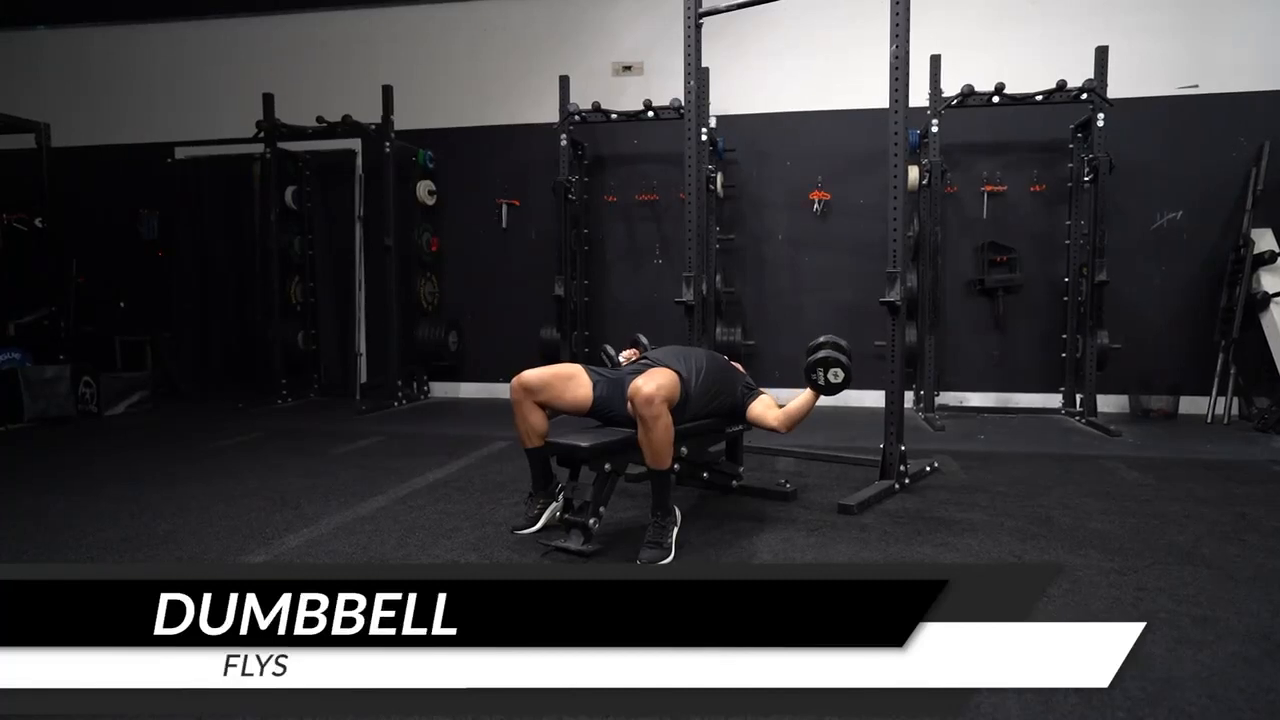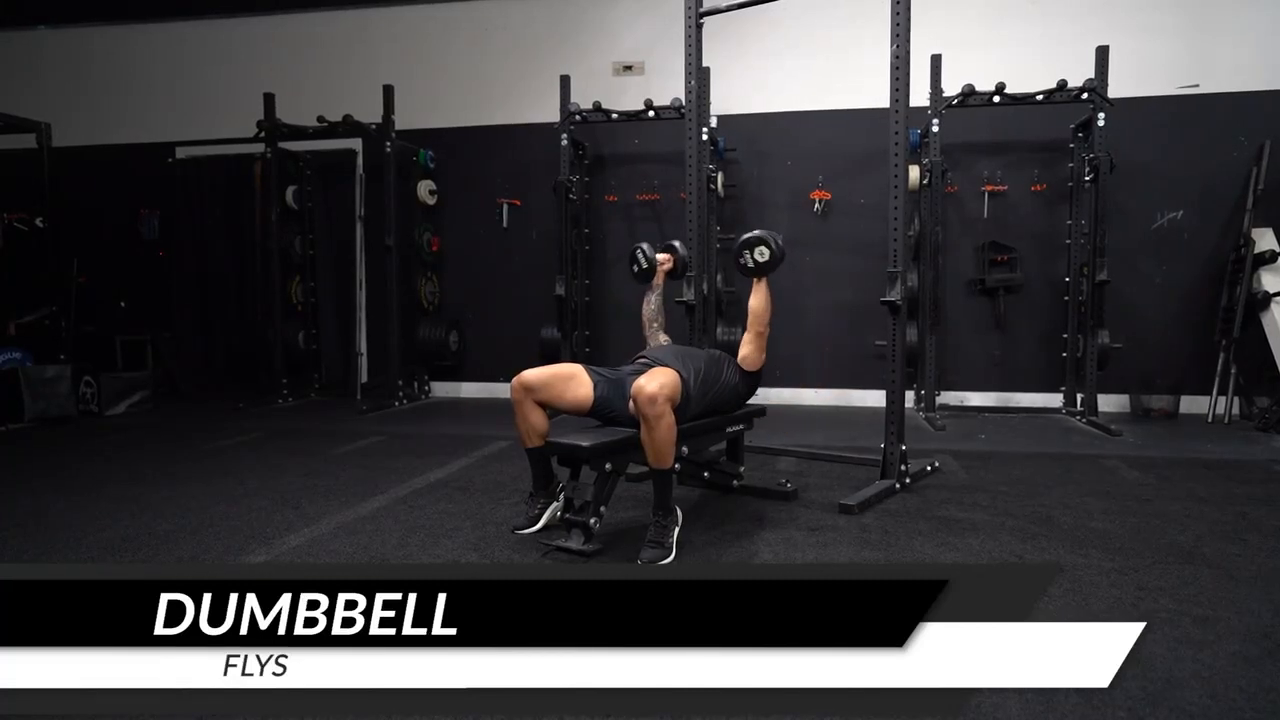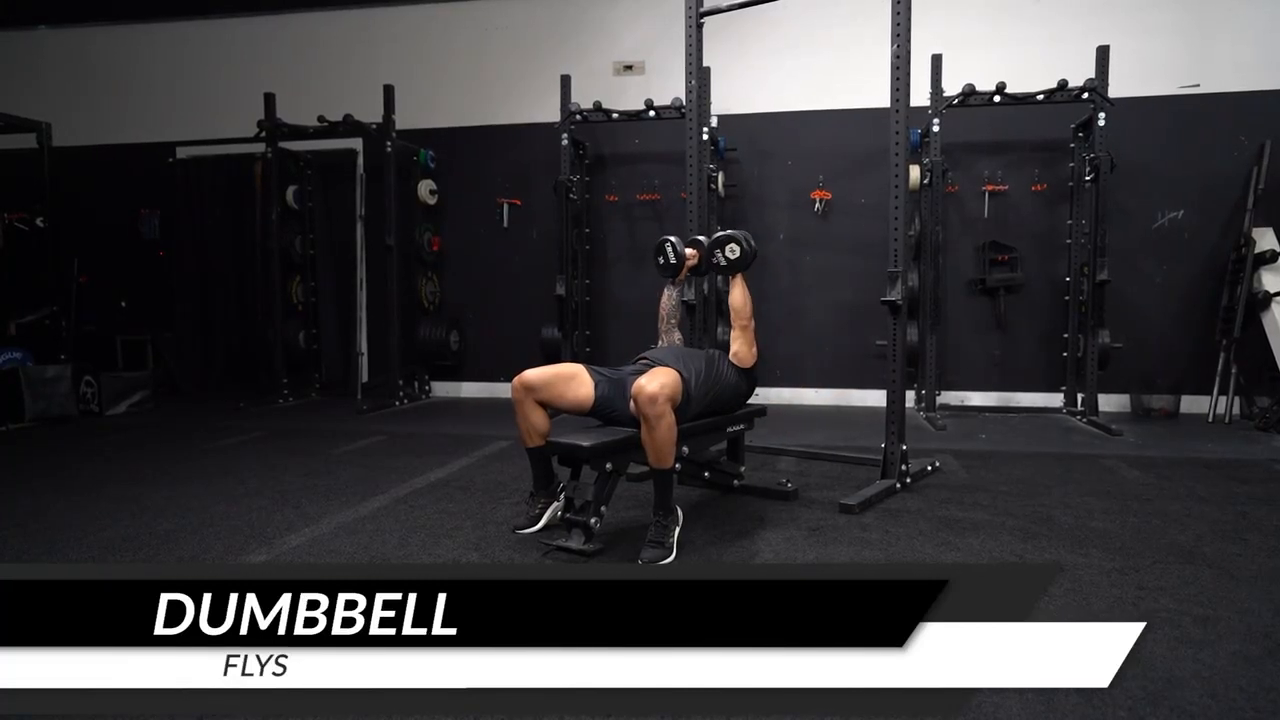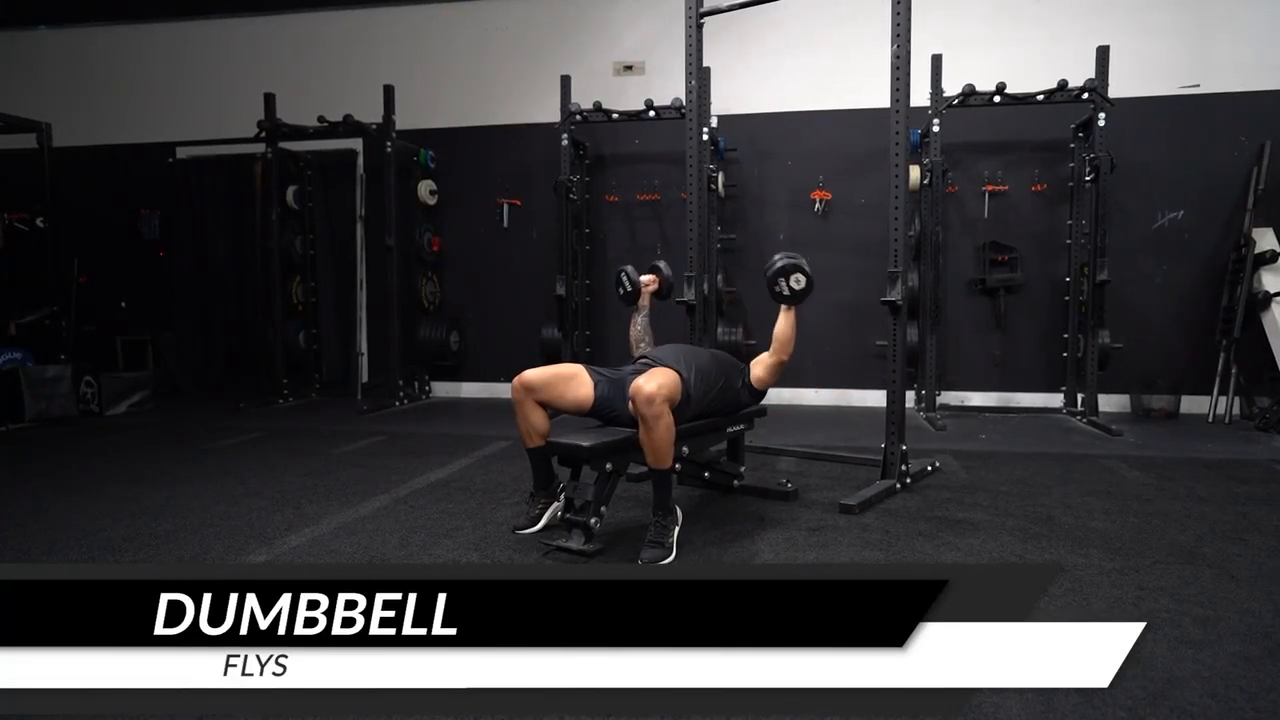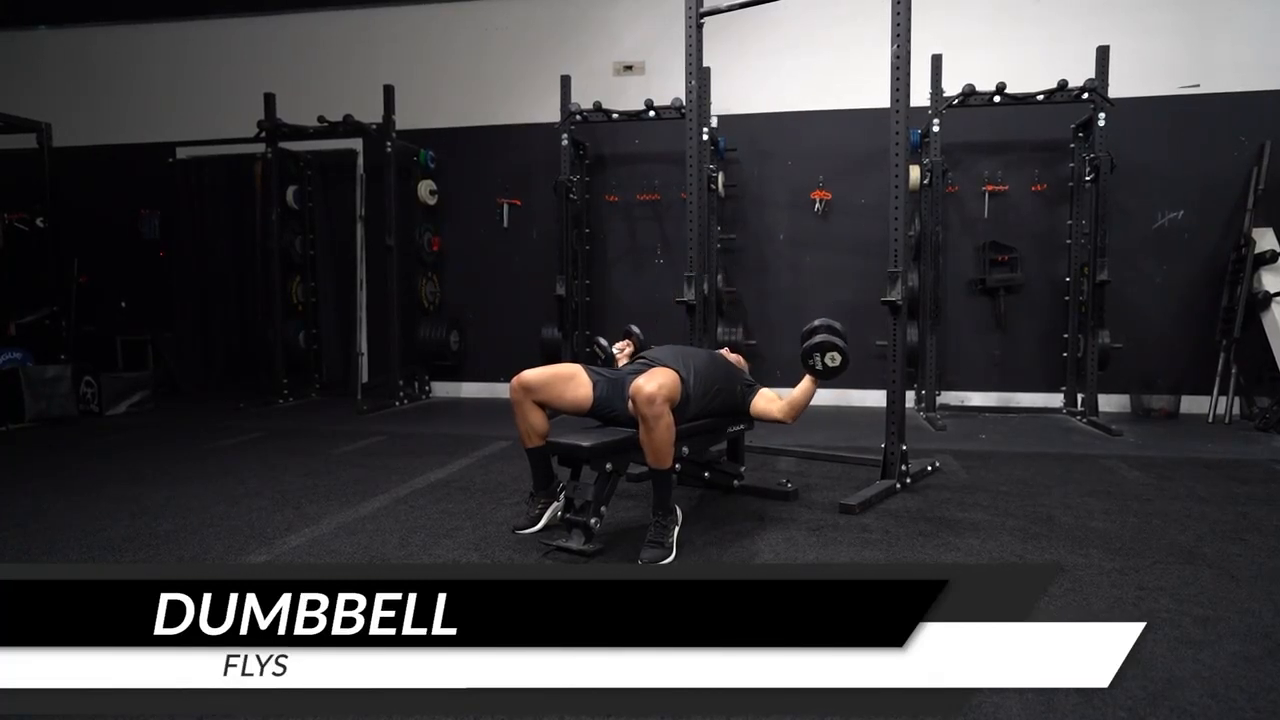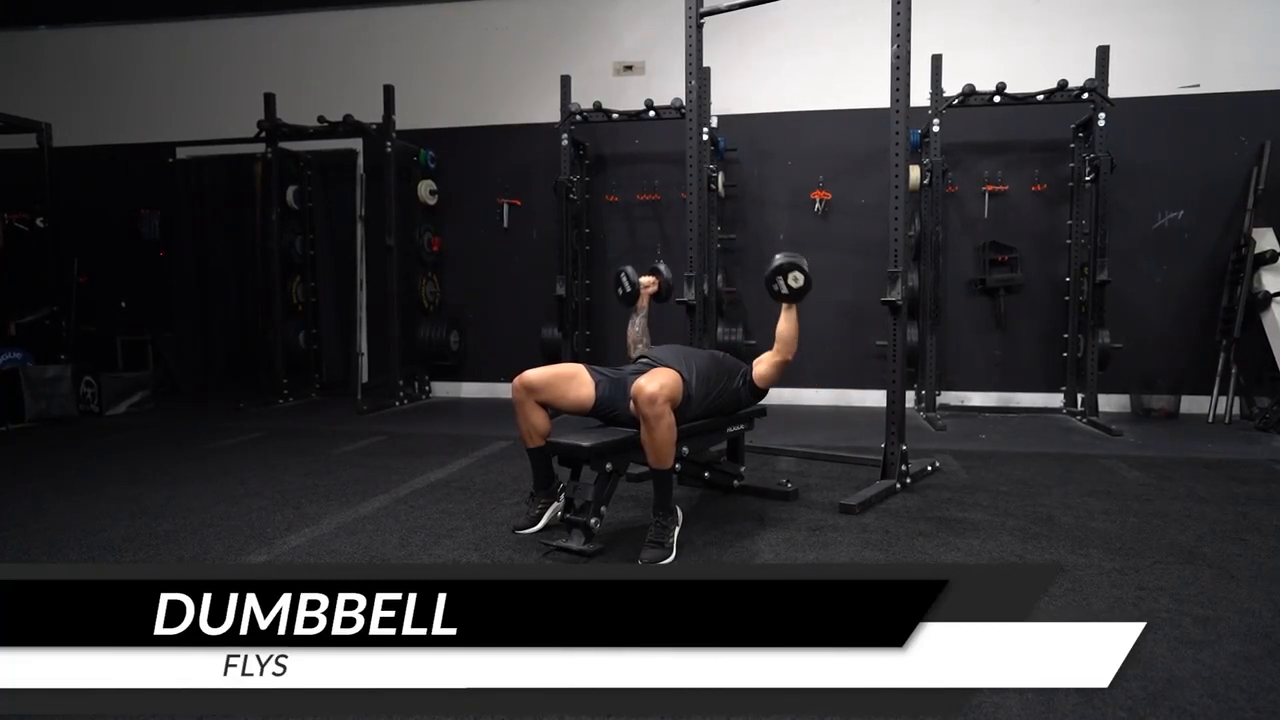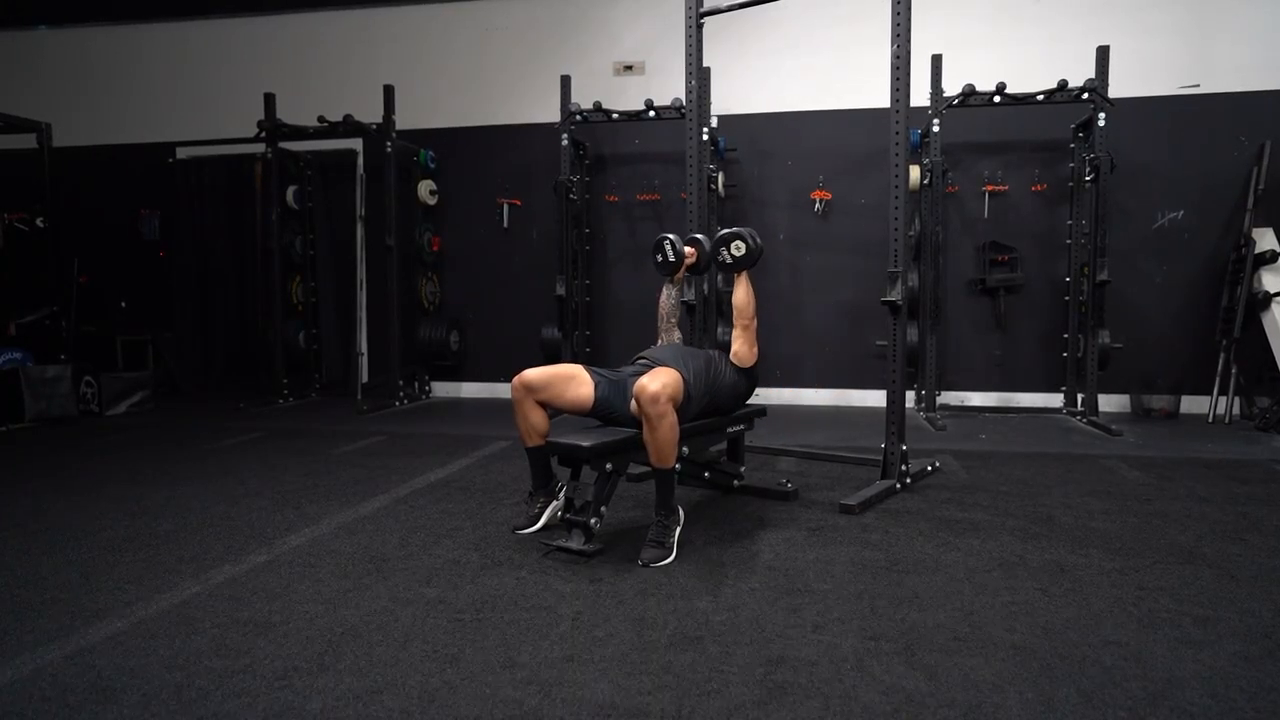
dt=0.7s
person 1, frame 1
left shoulder: (742, 389)
left elbow: (780, 421)
right wrist: (628, 363)
left hip: (652, 392)
right hip: (627, 378)
left knee: (647, 394)
right knee: (524, 385)
left ankle: (663, 516)
right ankle: (545, 494)
person 1, frame 2
left shoulder: (738, 379)
right shoulder: (697, 360)
left elbow: (758, 330)
right elbow: (654, 328)
left wrist: (759, 278)
right wrist: (659, 277)
left hip: (655, 392)
right hip: (624, 378)
left knee: (649, 393)
right knee: (524, 385)
left ankle: (665, 516)
right ankle: (546, 493)
person 1, frame 3
left shoulder: (738, 378)
right shoulder: (692, 360)
left elbow: (742, 324)
right elbow: (669, 325)
left wrist: (735, 273)
right wrist: (679, 274)
left hip: (656, 391)
right hip: (625, 378)
left knee: (650, 393)
right knee: (525, 385)
left ankle: (666, 516)
right ankle: (547, 492)
person 1, frame 4
left shoulder: (742, 382)
right shoulder: (703, 359)
left elbow: (778, 357)
right elbow: (641, 348)
left wrist: (787, 304)
right wrist: (644, 299)
left hip: (652, 393)
right hip: (624, 381)
left knee: (647, 394)
right knee: (525, 385)
left ankle: (665, 516)
right ankle: (548, 493)
person 1, frame 5
left shoulder: (740, 384)
left elbow: (785, 411)
left wrist: (814, 373)
right wrist: (623, 358)
left hip: (653, 392)
right hip: (627, 378)
left knee: (649, 393)
right knee: (524, 385)
left ankle: (664, 516)
right ankle: (546, 494)
person 1, frame 6
left shoulder: (742, 381)
right shoulder: (702, 359)
left elbow: (781, 354)
right elbow: (638, 349)
left wrist: (788, 304)
right wrist: (642, 301)
left hip: (655, 392)
right hip: (627, 378)
left knee: (649, 393)
right knee: (526, 384)
left ankle: (665, 515)
right ankle: (547, 493)
person 1, frame 7
left shoulder: (737, 378)
right shoulder: (690, 358)
left elbow: (745, 324)
right elbow: (668, 323)
left wrist: (740, 273)
right wrist: (677, 273)
left hip: (657, 391)
right hip: (622, 381)
left knee: (652, 392)
right knee: (525, 385)
left ankle: (667, 515)
right ankle: (546, 492)
